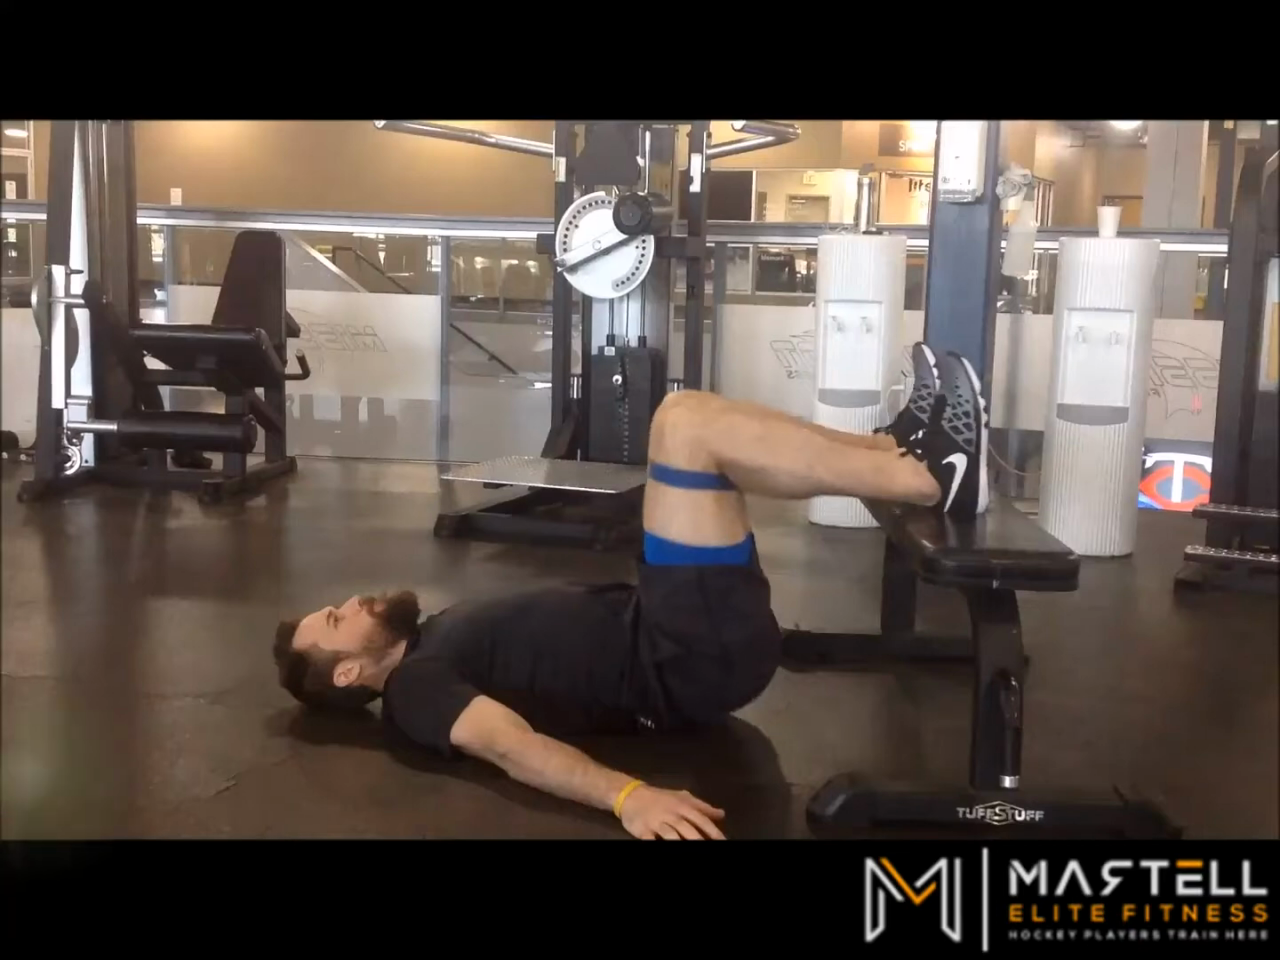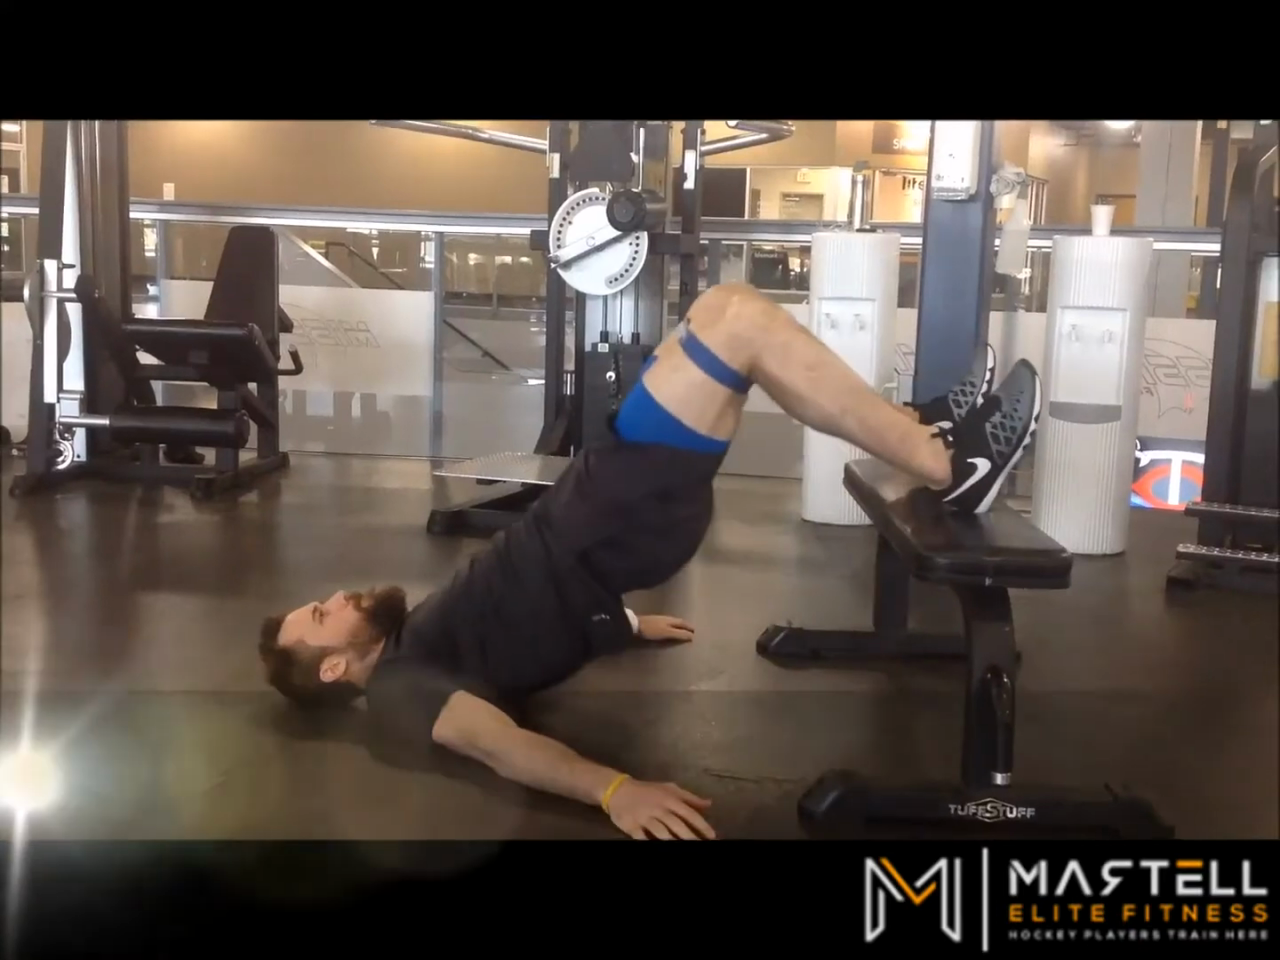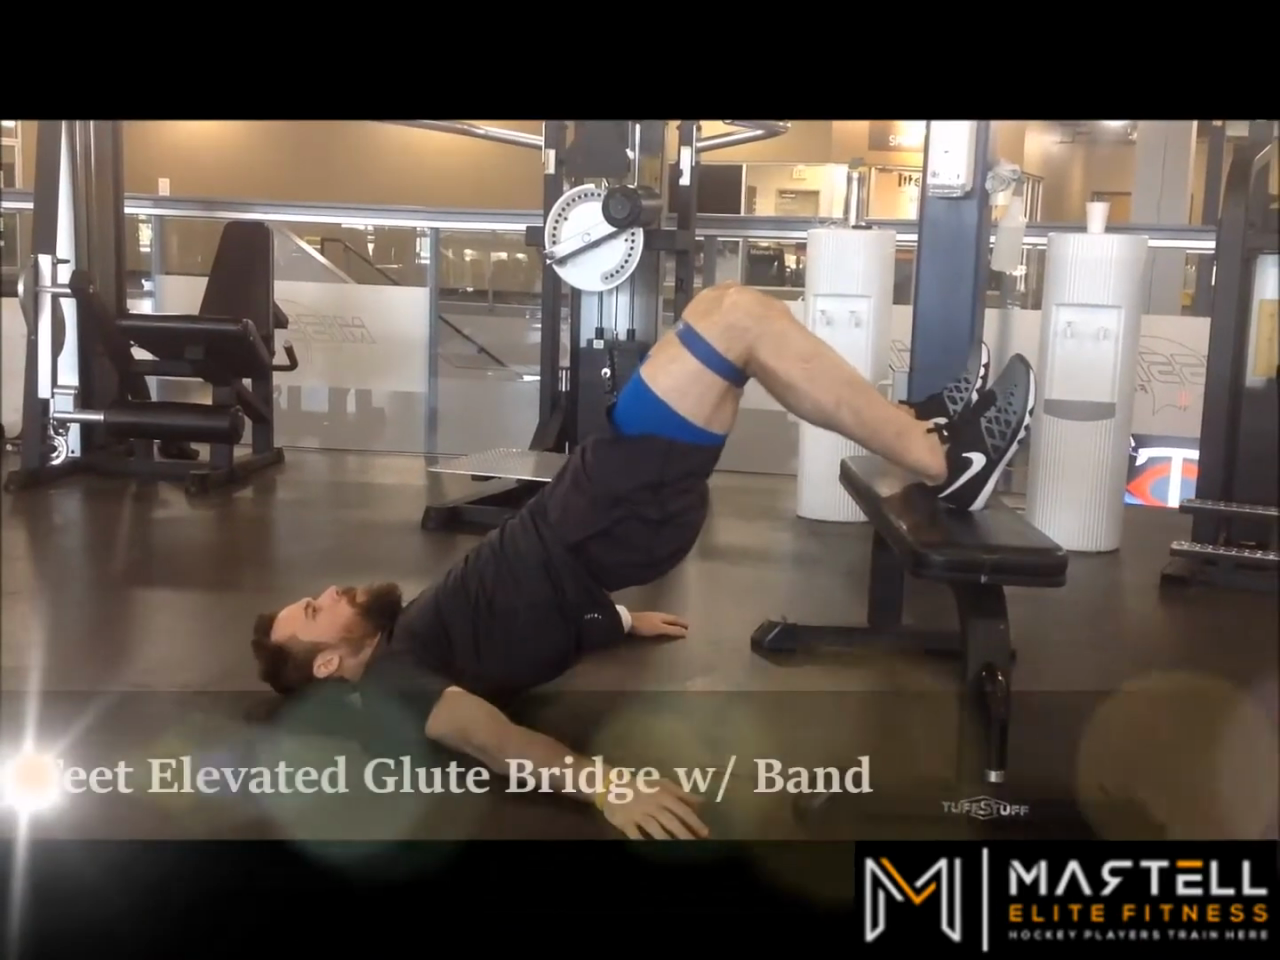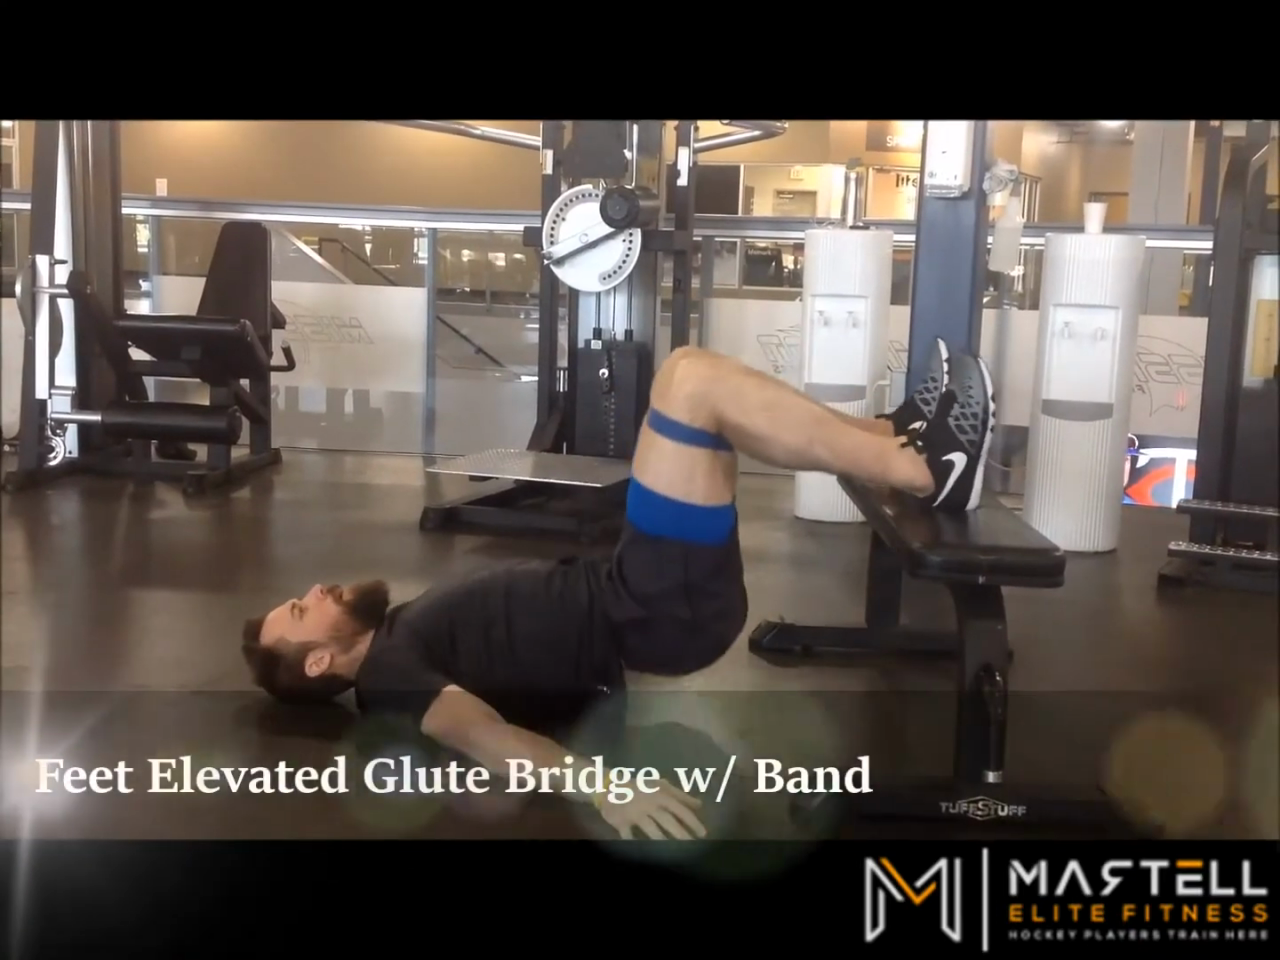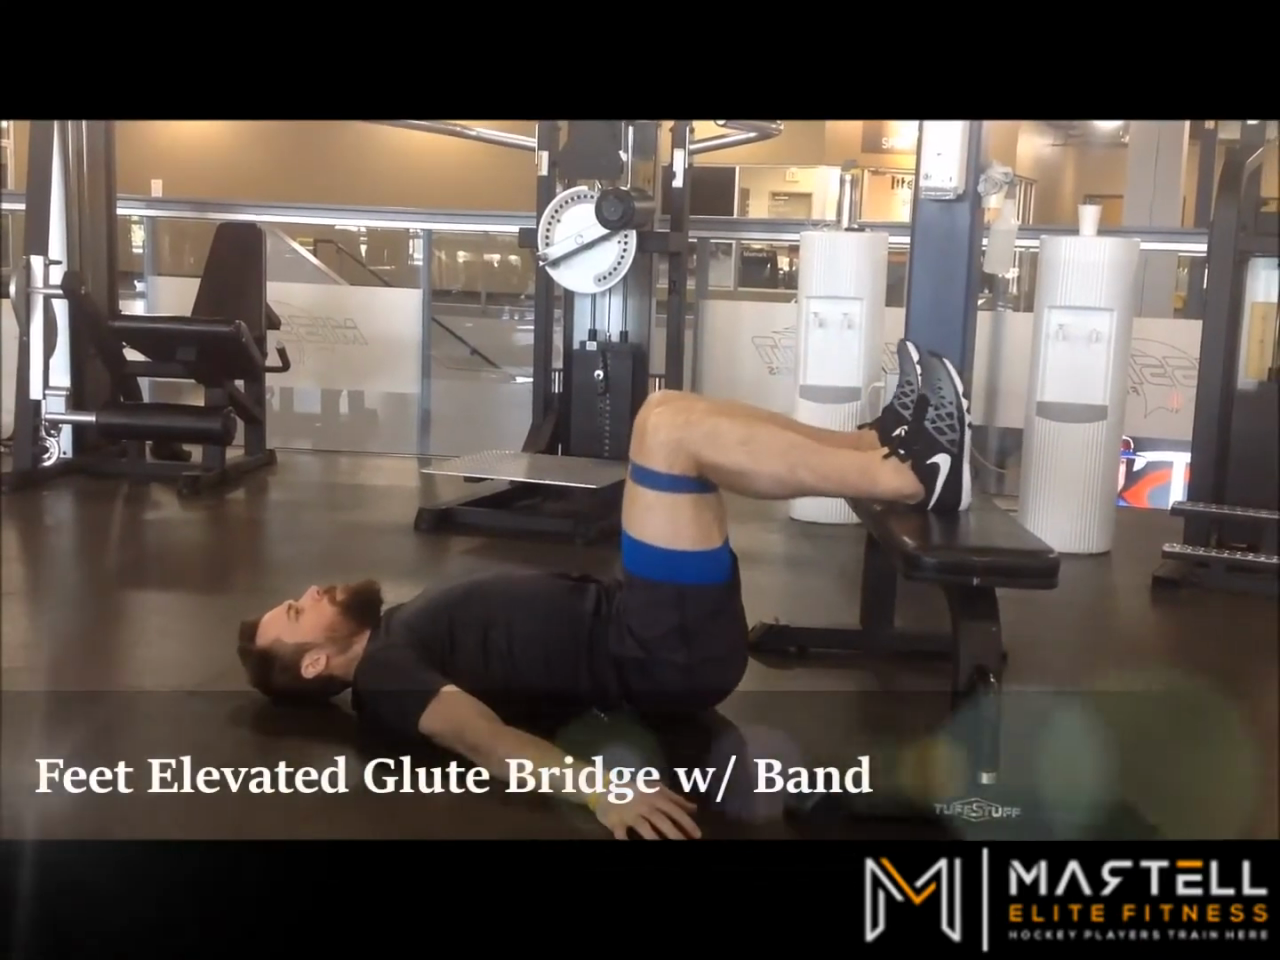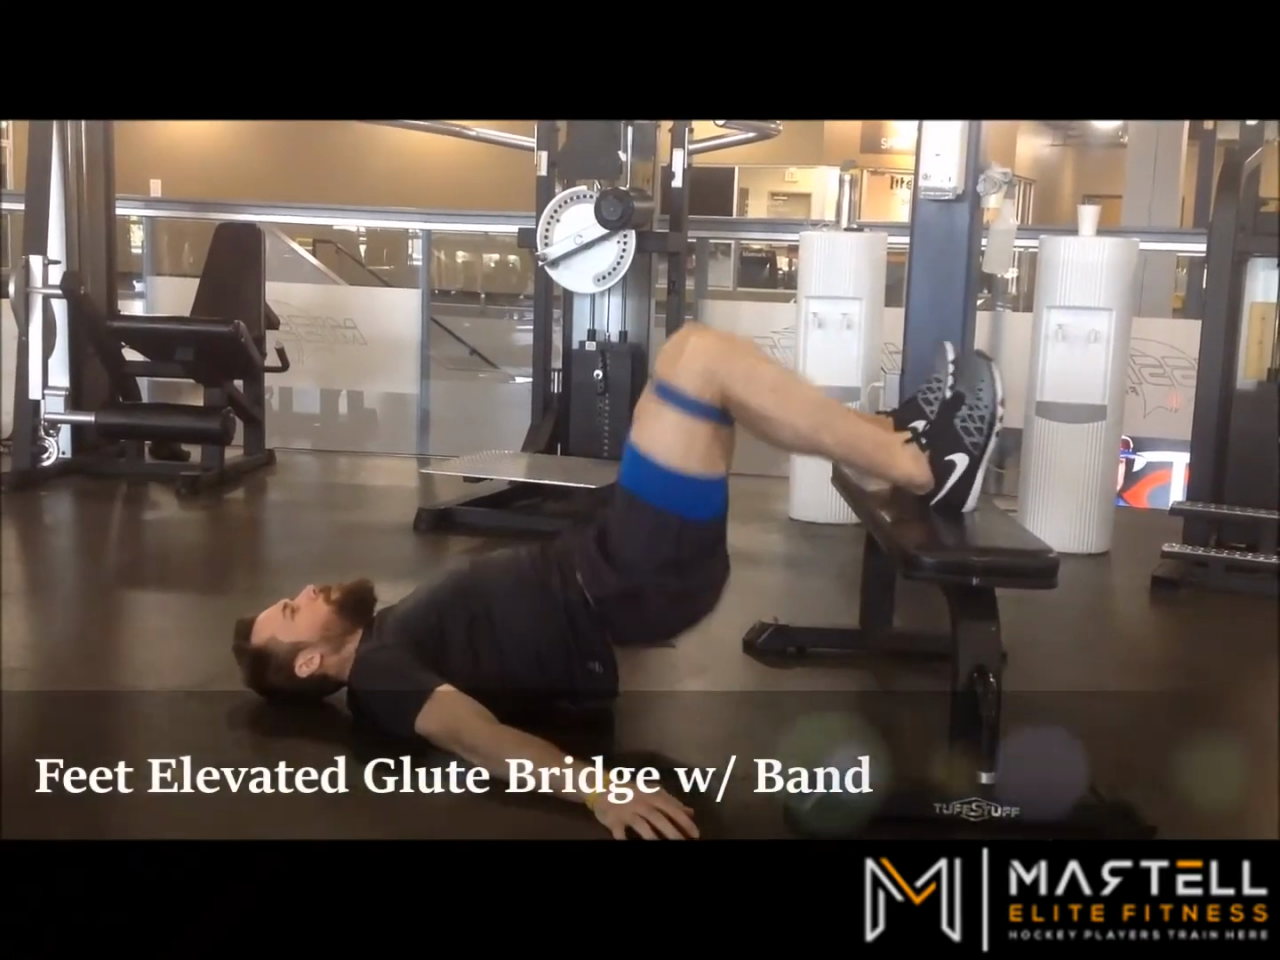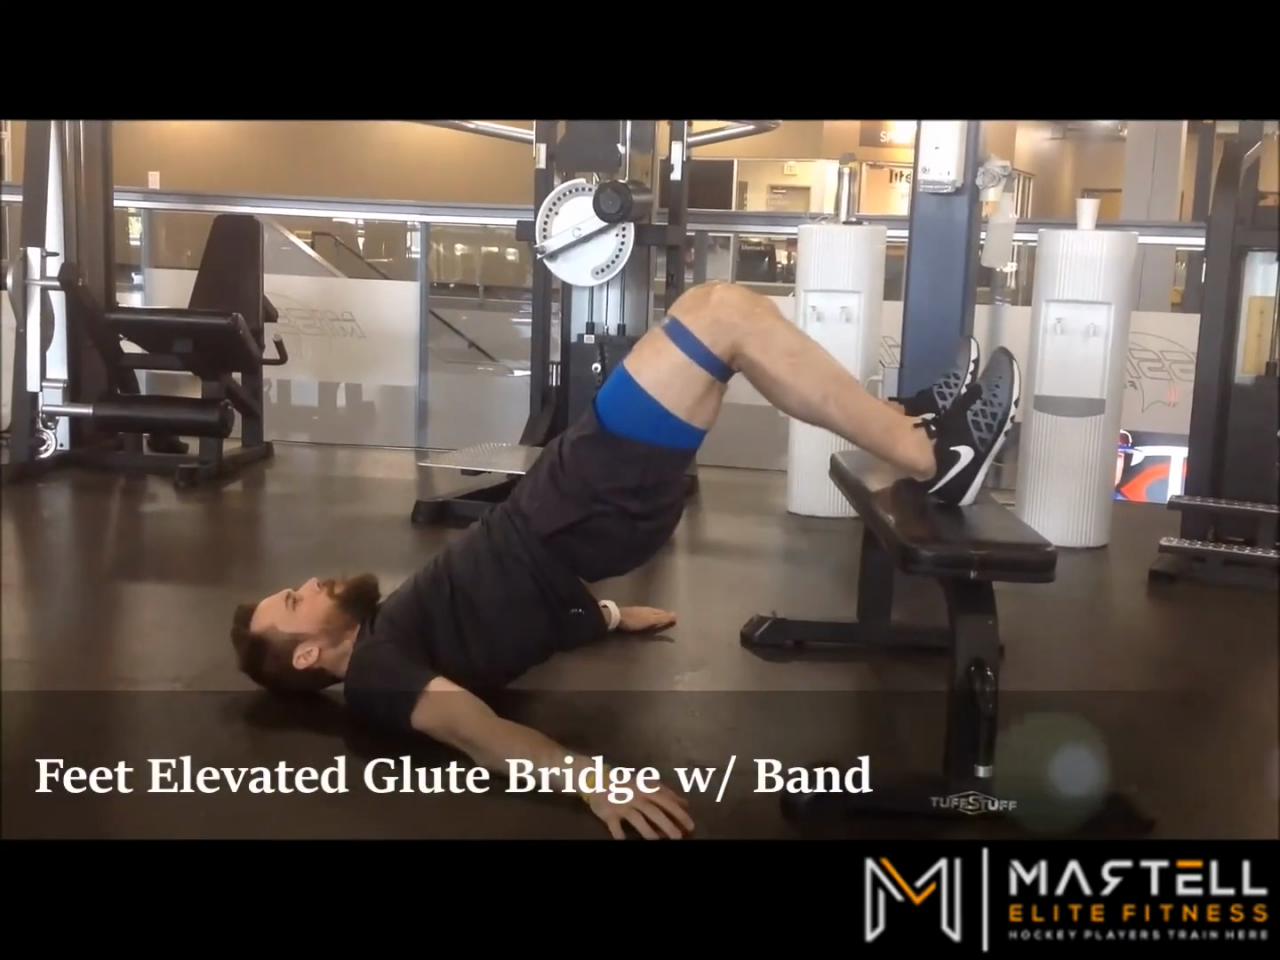
dt=0.7s
person 1, frame 1
left shoulder: (433, 640)
right shoulder: (416, 689)
right elbow: (513, 746)
right wrist: (627, 794)
left hip: (642, 625)
right hip: (693, 663)
left knee: (698, 432)
right knee: (688, 424)
left ankle: (902, 450)
right ankle: (936, 480)
person 1, frame 2
left shoulder: (412, 640)
right shoulder: (397, 685)
right elbow: (493, 742)
right wrist: (614, 790)
left hip: (591, 523)
right hip: (617, 522)
left knee: (729, 308)
right knee: (740, 323)
left ankle: (924, 432)
right ankle: (949, 467)
person 1, frame 3
left shoulder: (406, 638)
right shoulder: (391, 679)
right elbow: (489, 738)
right wrist: (604, 784)
left hip: (588, 524)
right hip: (618, 517)
left knee: (733, 314)
right knee: (735, 314)
left ankle: (921, 429)
right ankle: (943, 461)
person 1, frame 4
left shoulder: (402, 631)
right shoulder: (390, 678)
right elbow: (482, 737)
right wrist: (599, 785)
left hip: (626, 594)
right hip: (660, 609)
left knee: (695, 383)
right knee: (691, 380)
left ankle: (900, 435)
right ankle: (929, 471)
person 1, frame 5
left shoulder: (399, 633)
right shoulder: (385, 677)
right elbow: (479, 736)
right wrist: (595, 788)
left hip: (618, 616)
right hip: (662, 653)
left knee: (681, 424)
right knee: (670, 427)
left ankle: (881, 443)
right ankle: (917, 477)
person 1, frame 6
left shoulder: (387, 638)
right shoulder: (378, 680)
right elbow: (474, 734)
right wrist: (592, 787)
left hip: (596, 580)
right hip: (631, 582)
left knee: (700, 359)
right knee: (700, 355)
left ankle: (899, 434)
right ankle: (928, 468)
person 1, frame 7
left shoulder: (386, 632)
right shoulder: (376, 673)
right elbow: (470, 728)
right wrist: (589, 778)
left hip: (566, 513)
right hip: (591, 509)
left knee: (725, 315)
right knee: (723, 312)
left ankle: (908, 424)
right ankle: (930, 455)
